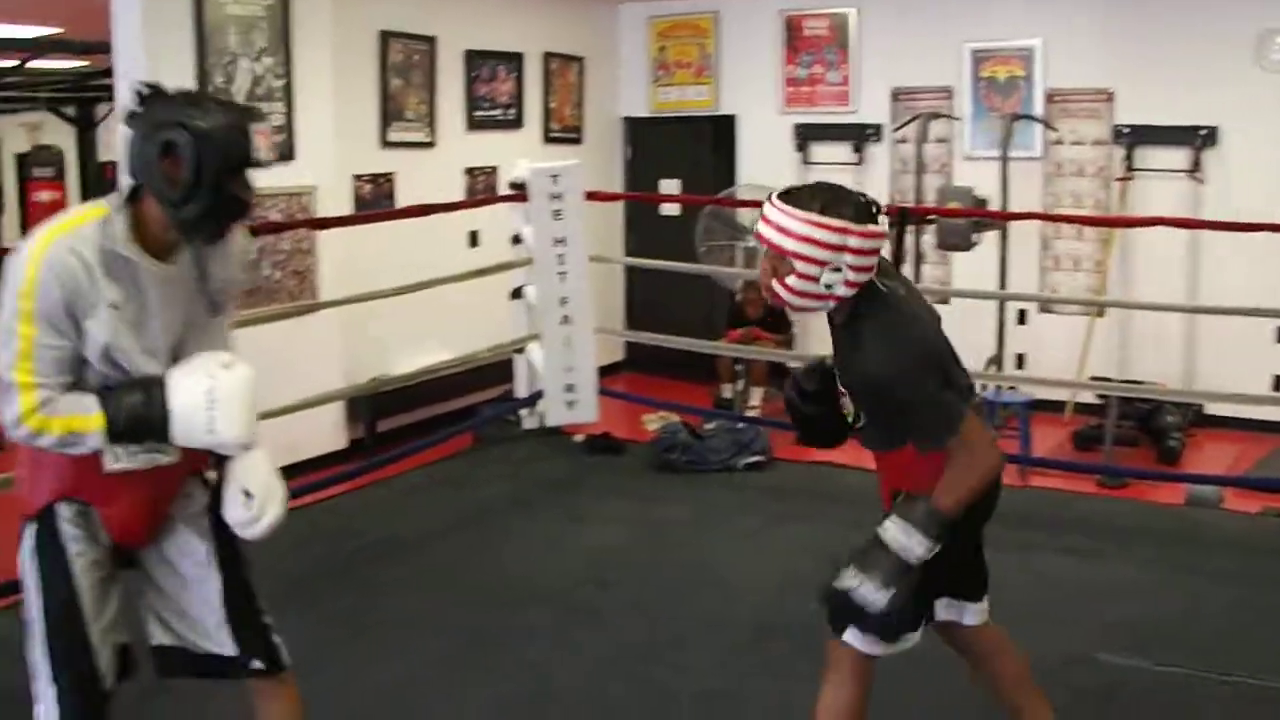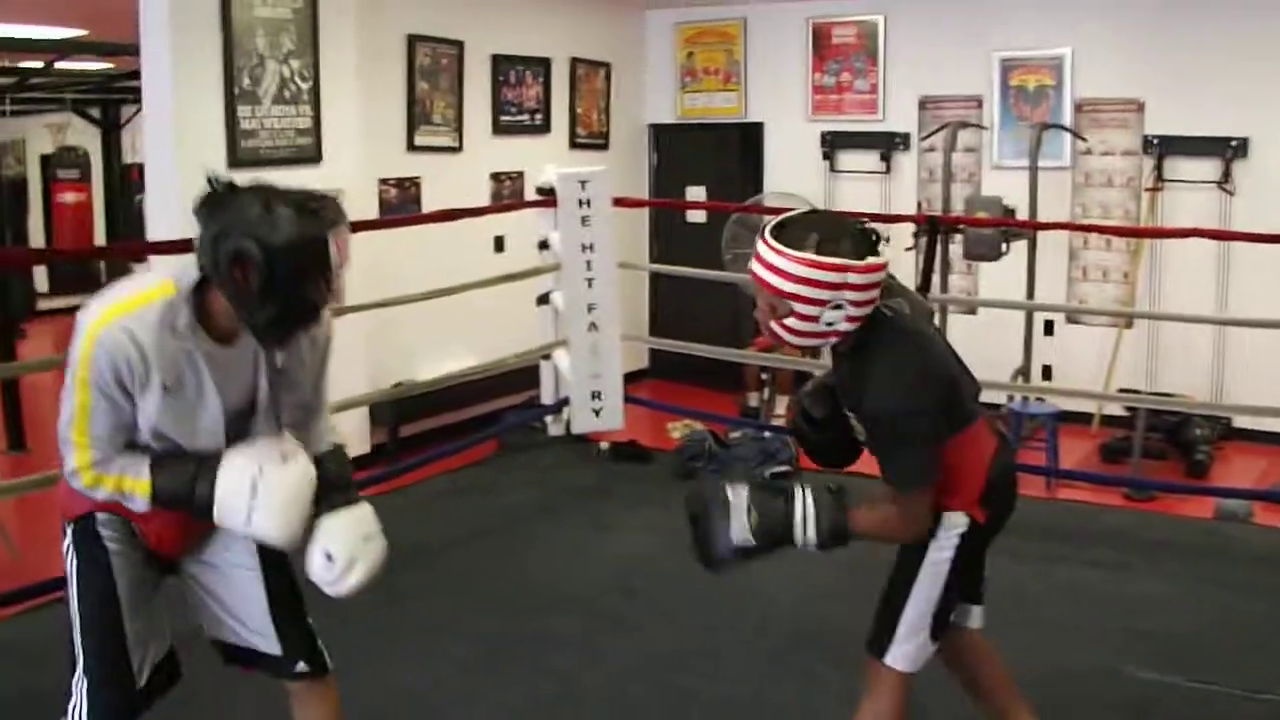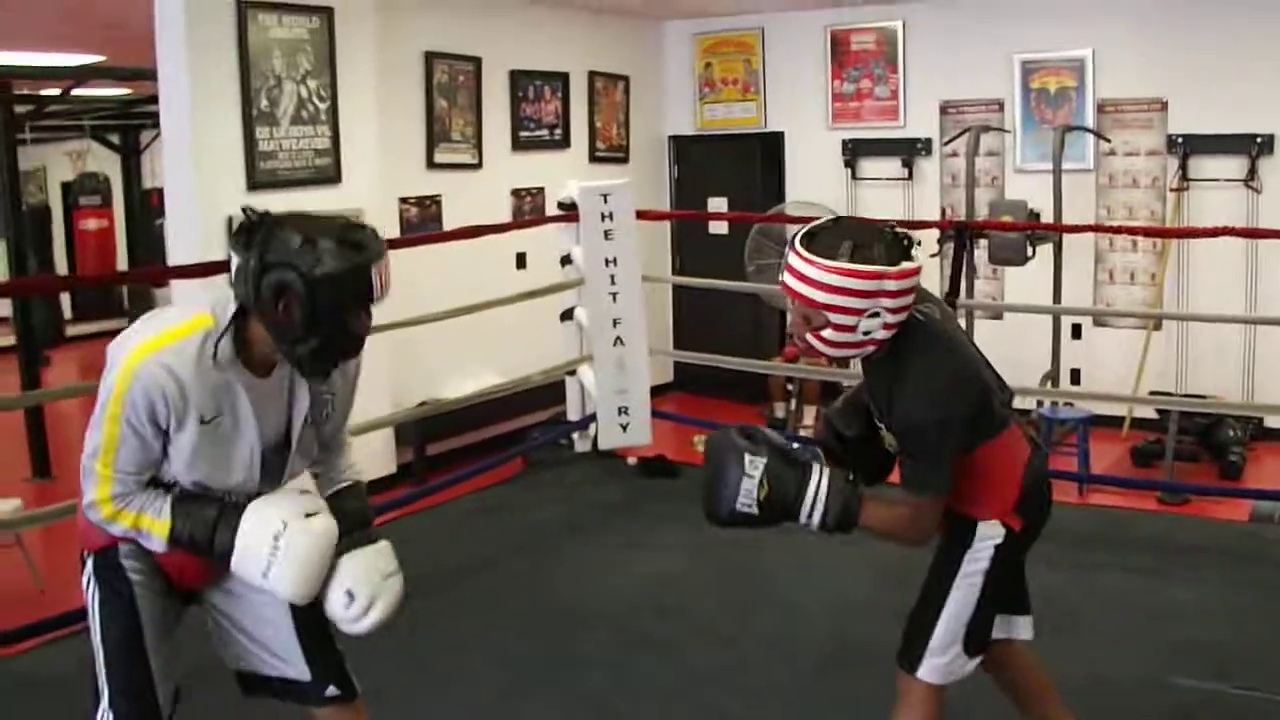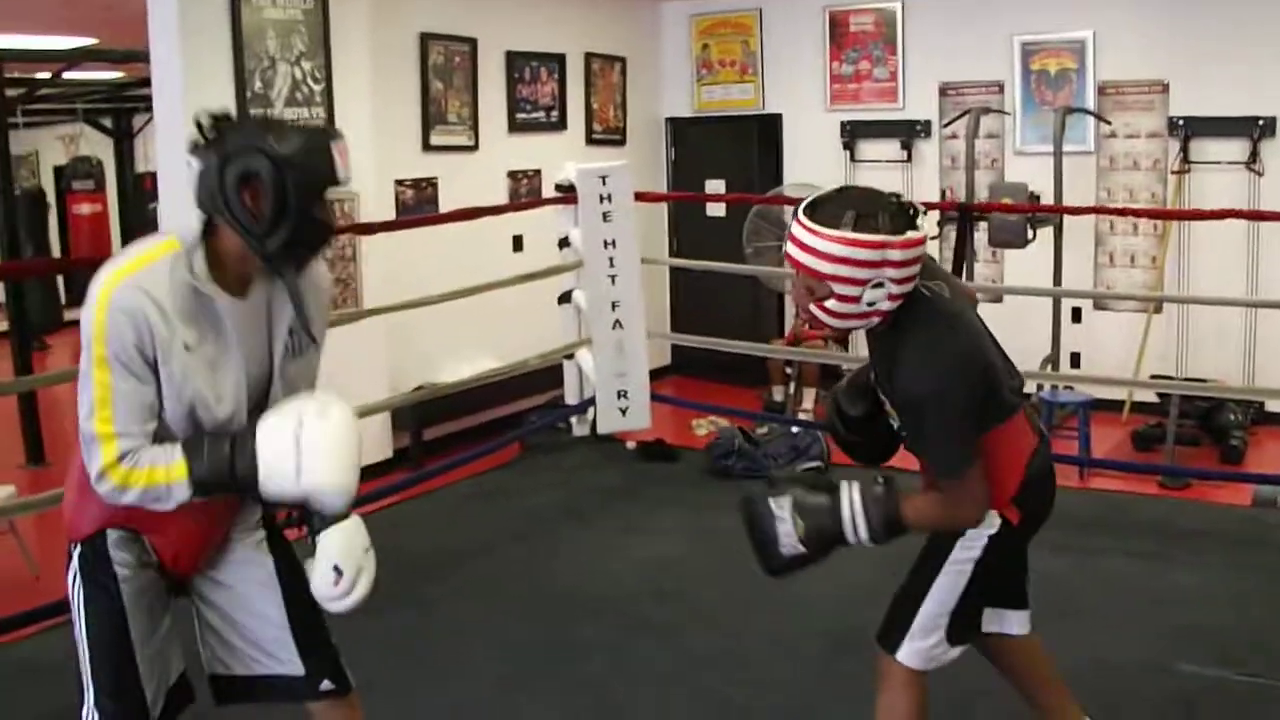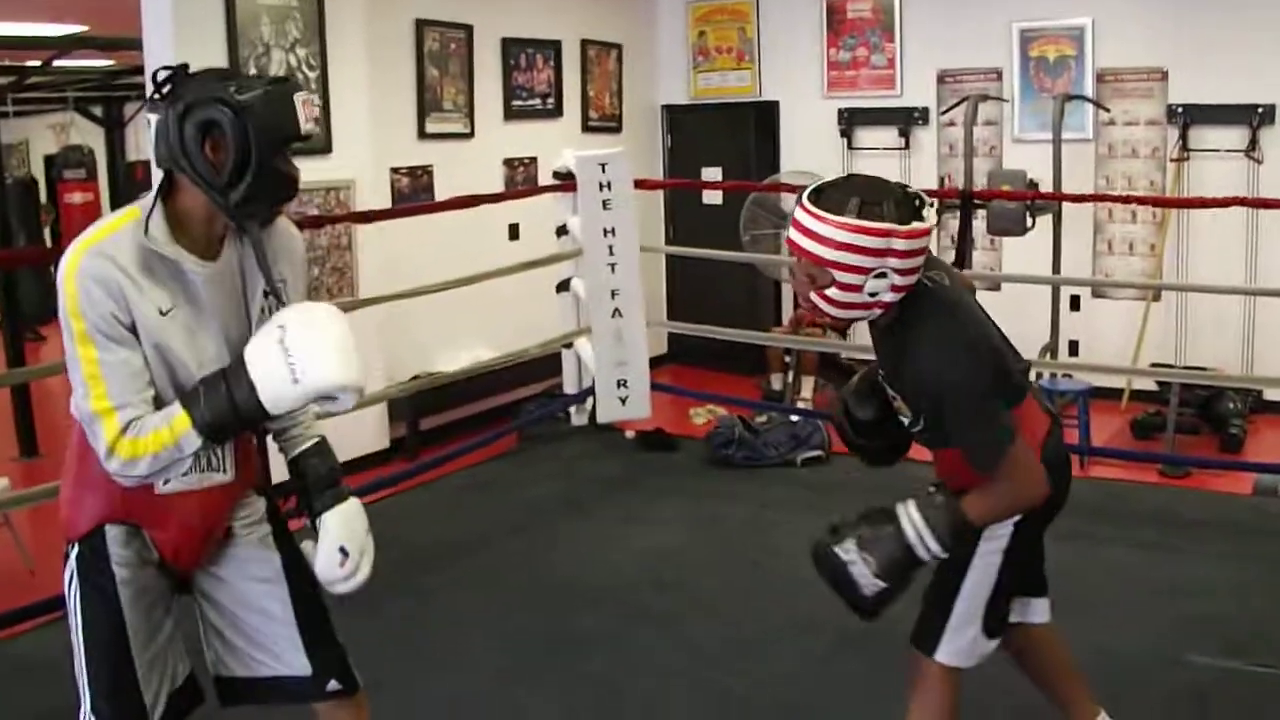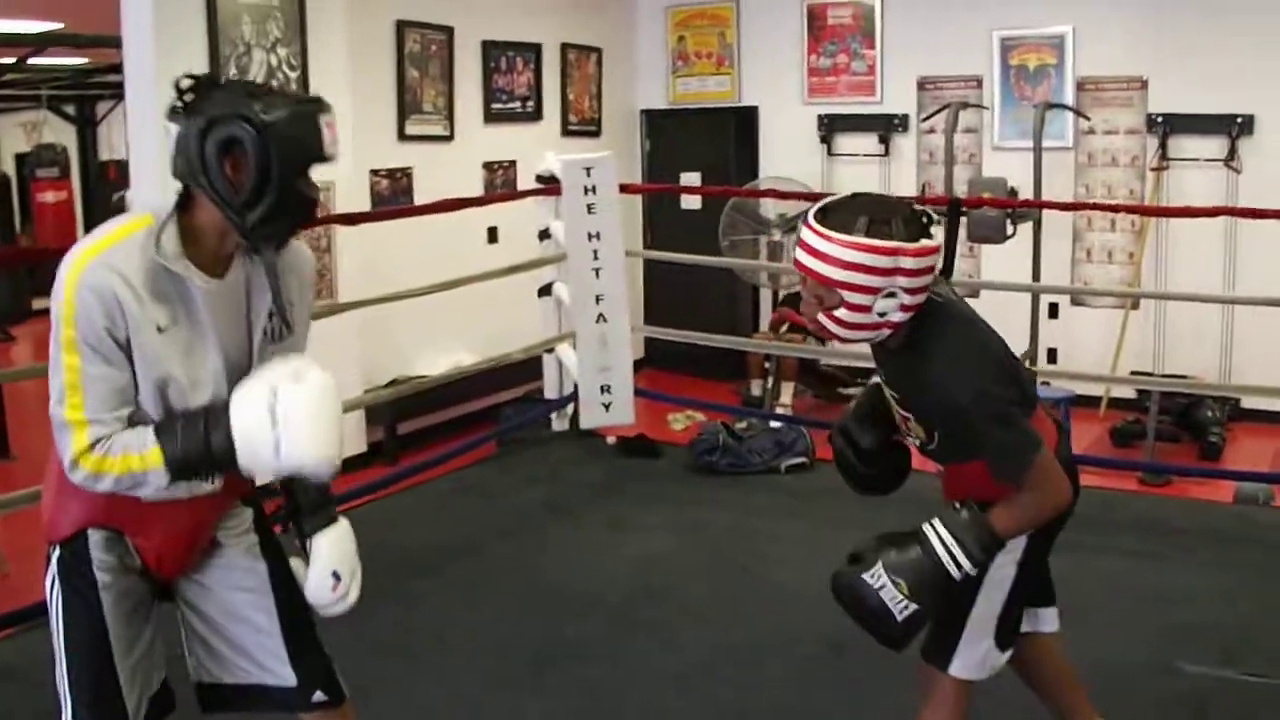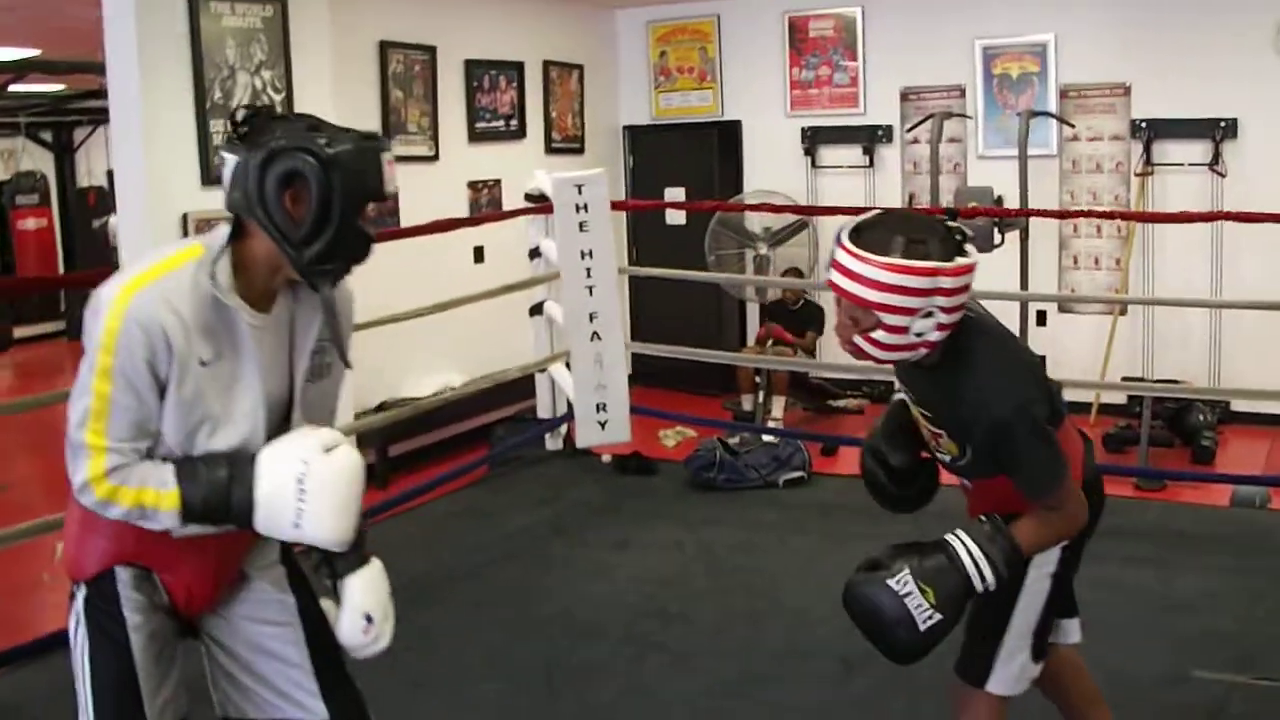
dt=0.2s
person 1, frame 1
left shoulder: (217, 246)
right shoulder: (59, 256)
left wrist: (241, 446)
right wrist: (159, 410)
left hip: (176, 477)
right hip: (76, 490)
left knee: (257, 656)
person 1, frame 2
left shoulder: (301, 323)
right shoulder: (117, 328)
left elbow: (304, 413)
right elbow: (89, 464)
left wrist: (340, 496)
right wrist: (207, 486)
left hip: (236, 506)
right hip: (118, 510)
left knee: (302, 665)
person 1, frame 3
left shoulder: (331, 353)
right shoulder: (153, 360)
right elbow: (109, 498)
left wrist: (357, 532)
right wrist: (225, 533)
left hip: (256, 532)
right hip: (136, 540)
person 1, frame 4
left shoulder: (303, 281)
right shoulder: (130, 293)
right elbow: (114, 469)
left wrist: (330, 509)
right wrist: (251, 460)
left hip: (235, 511)
right hip: (125, 524)
person 1, frame 5
left shoulder: (276, 242)
right shoulder: (99, 265)
right elbow: (124, 448)
left wrist: (325, 486)
right wrist: (244, 390)
left hip: (233, 500)
right hip: (122, 515)
person 1, frame 6
left shoulder: (286, 262)
right shoulder: (101, 274)
right elbow: (89, 457)
left wrist: (316, 507)
right wrist: (225, 434)
left hip: (220, 510)
right hip: (107, 523)
person 1, frame 7
left shoulder: (325, 297)
right shoulder: (145, 303)
right elbow: (99, 475)
left wrist: (349, 551)
right wrist: (242, 489)
left hip: (247, 548)
right hip: (132, 559)
person 2, frame 1
left shoulder: (885, 353)
right shoulder: (872, 285)
left elbow: (980, 455)
left wrist: (900, 540)
right wrist: (830, 381)
left hip: (937, 491)
right hip: (937, 479)
left knee: (851, 650)
right knee: (963, 620)
person 2, frame 2
left shoulder: (890, 390)
right shoulder: (875, 292)
left elbow: (909, 516)
right elbow: (920, 313)
left wrist: (786, 514)
right wrist: (832, 390)
left hip: (963, 496)
right hip: (968, 467)
left knee: (890, 664)
right knee: (949, 624)
person 2, frame 3
left shoulder: (924, 397)
right shoulder: (904, 304)
left elbow: (920, 521)
left wrist: (804, 491)
right wrist: (864, 404)
left hip: (993, 506)
right hip: (994, 480)
left knee: (923, 674)
right knee: (993, 635)
person 2, frame 4
left shoulder: (929, 375)
right shoulder: (913, 282)
left elbow: (964, 506)
left wrist: (838, 514)
right wrist: (872, 383)
left hip: (997, 496)
right hip: (1008, 471)
left knee: (901, 661)
right knee: (994, 626)
person 2, frame 5
left shoulder: (941, 364)
right shoulder: (914, 281)
left elbow: (1021, 485)
left wrist: (911, 531)
right wrist: (879, 386)
left hip: (1022, 480)
right hip: (1010, 452)
left knee: (937, 657)
right knee: (1014, 618)
person 2, frame 6
left shoulder: (959, 379)
right shoulder: (912, 303)
left elbow: (1050, 493)
left wrist: (939, 550)
right wrist: (879, 407)
left hip: (1020, 494)
right hip: (999, 469)
left knee: (948, 671)
right knee: (1017, 626)
person 2, frame 7
left shoulder: (996, 396)
right shoulder: (930, 336)
left elbow: (1066, 511)
left wrist: (960, 565)
right wrist: (902, 423)
left hip: (1043, 509)
right hip: (1009, 494)
right knee: (1038, 641)
